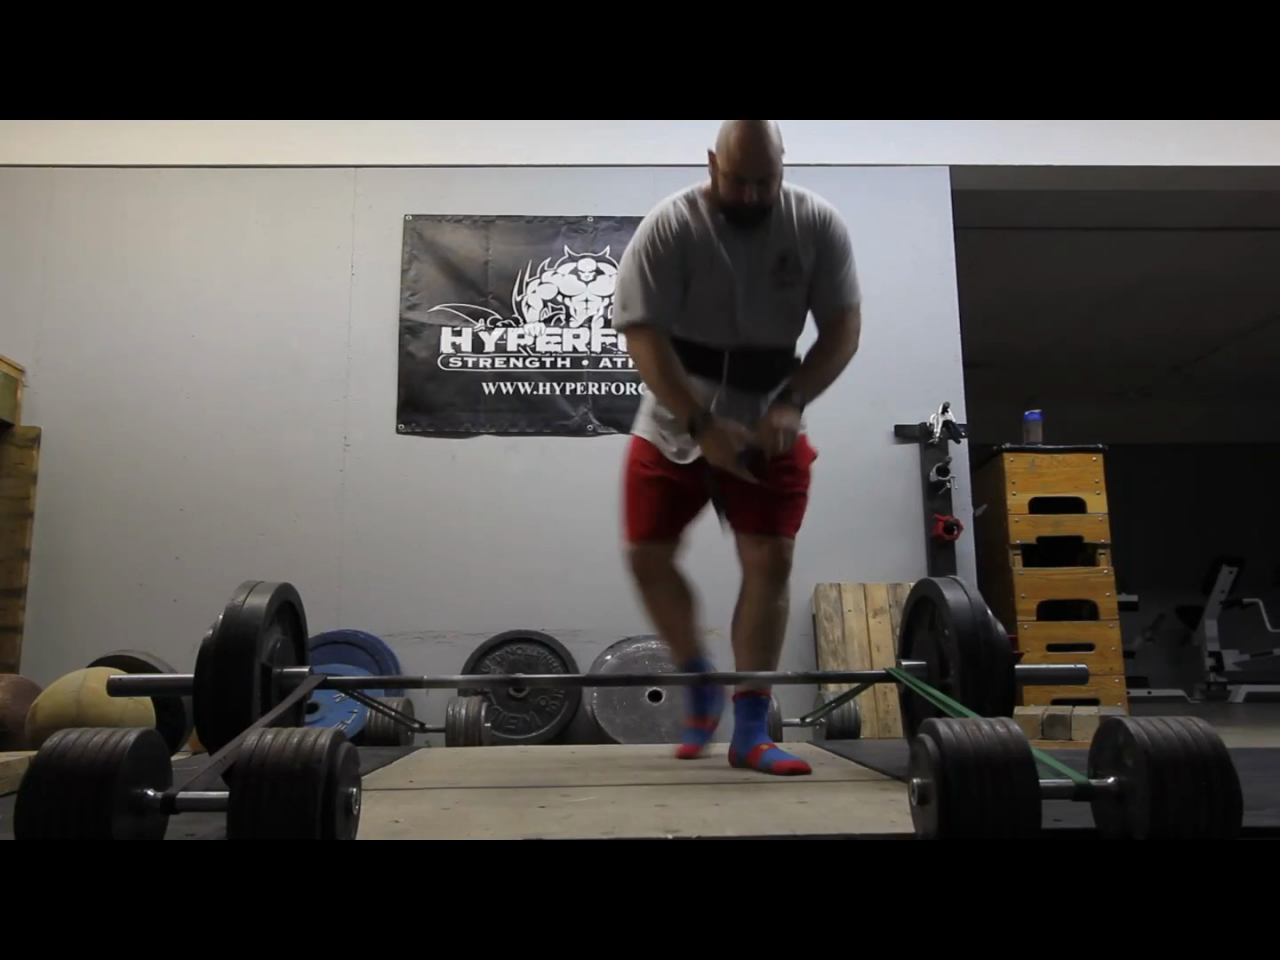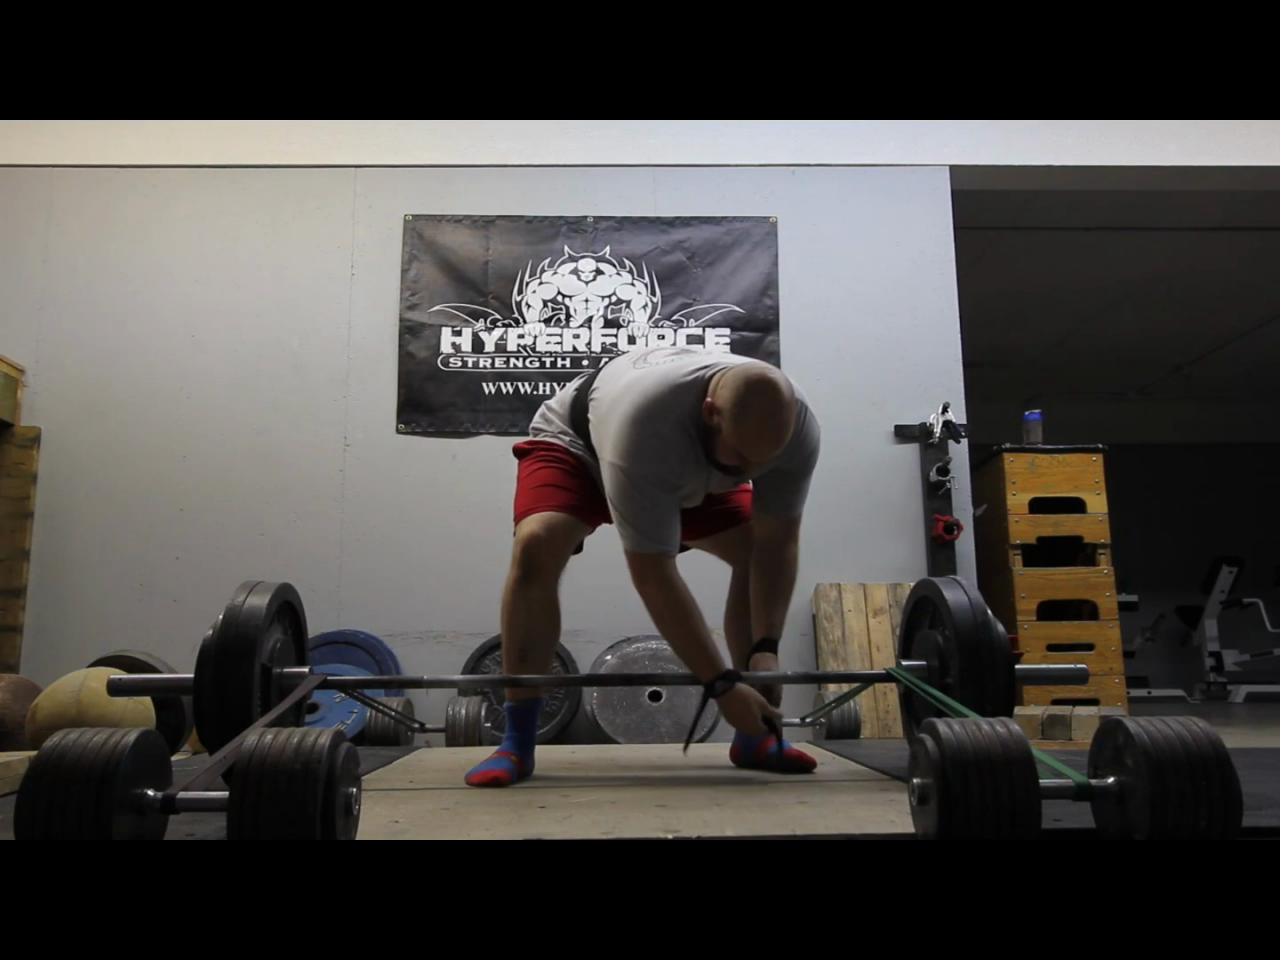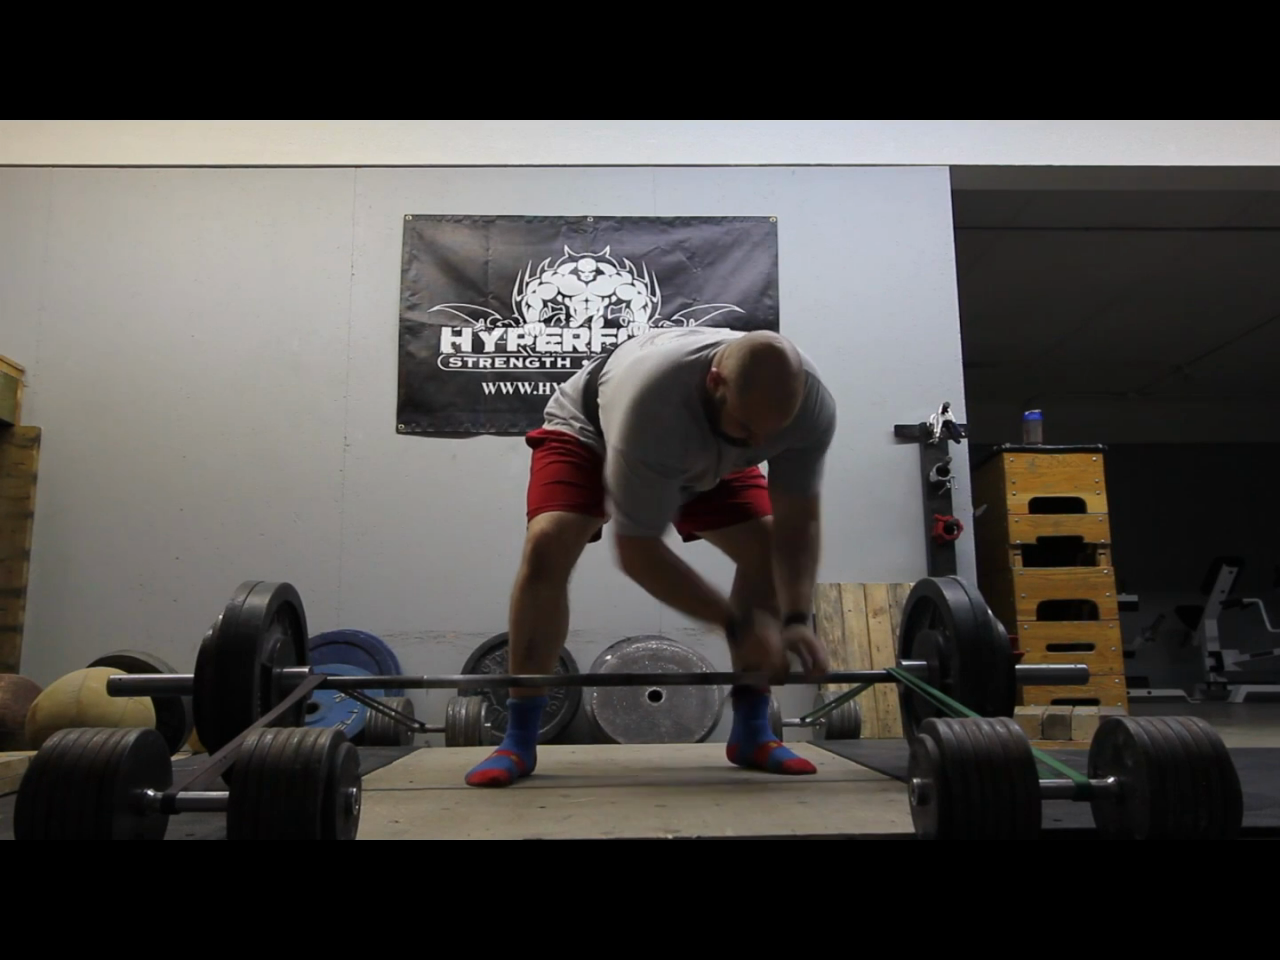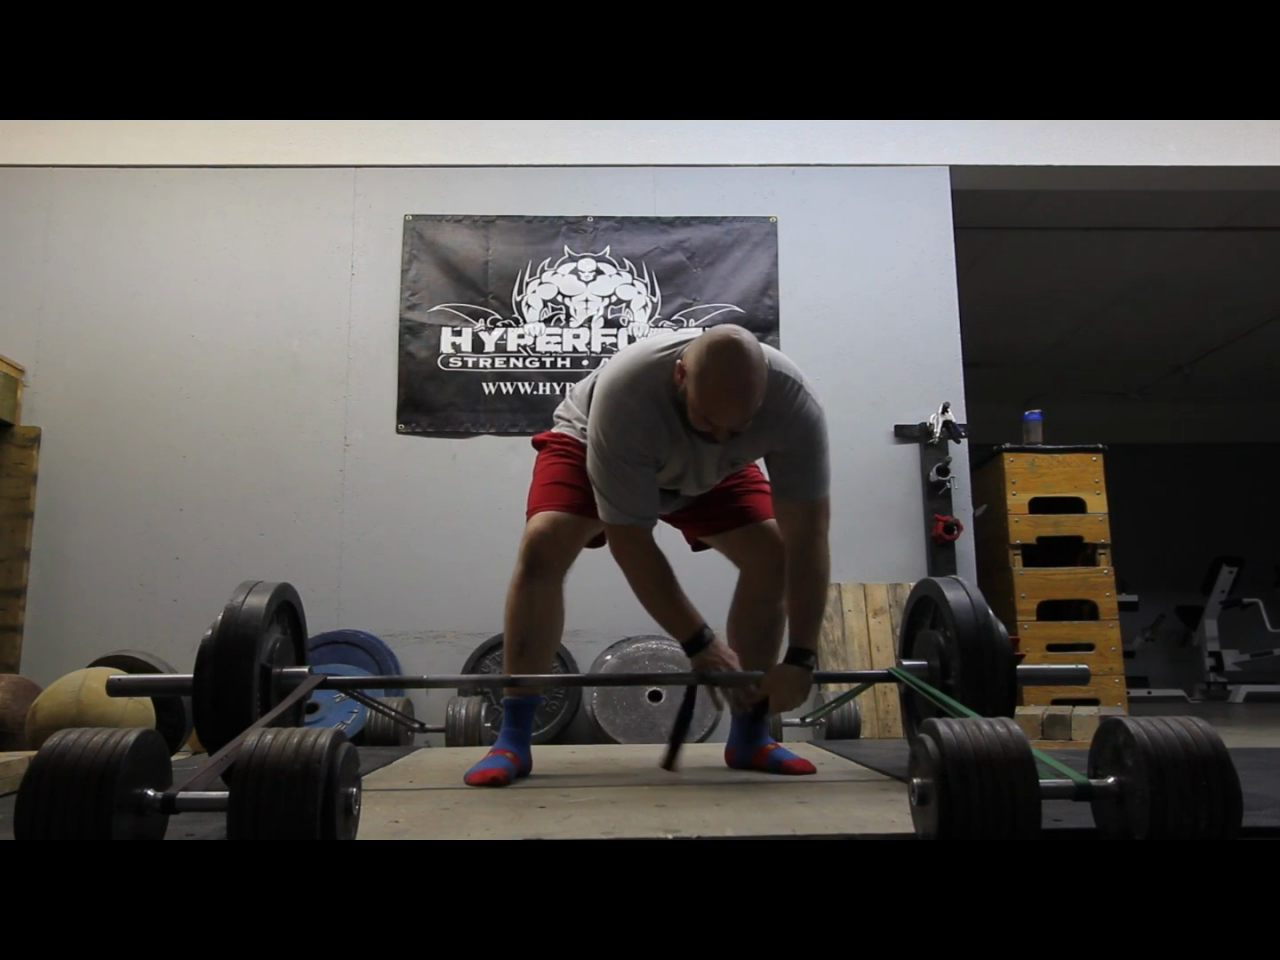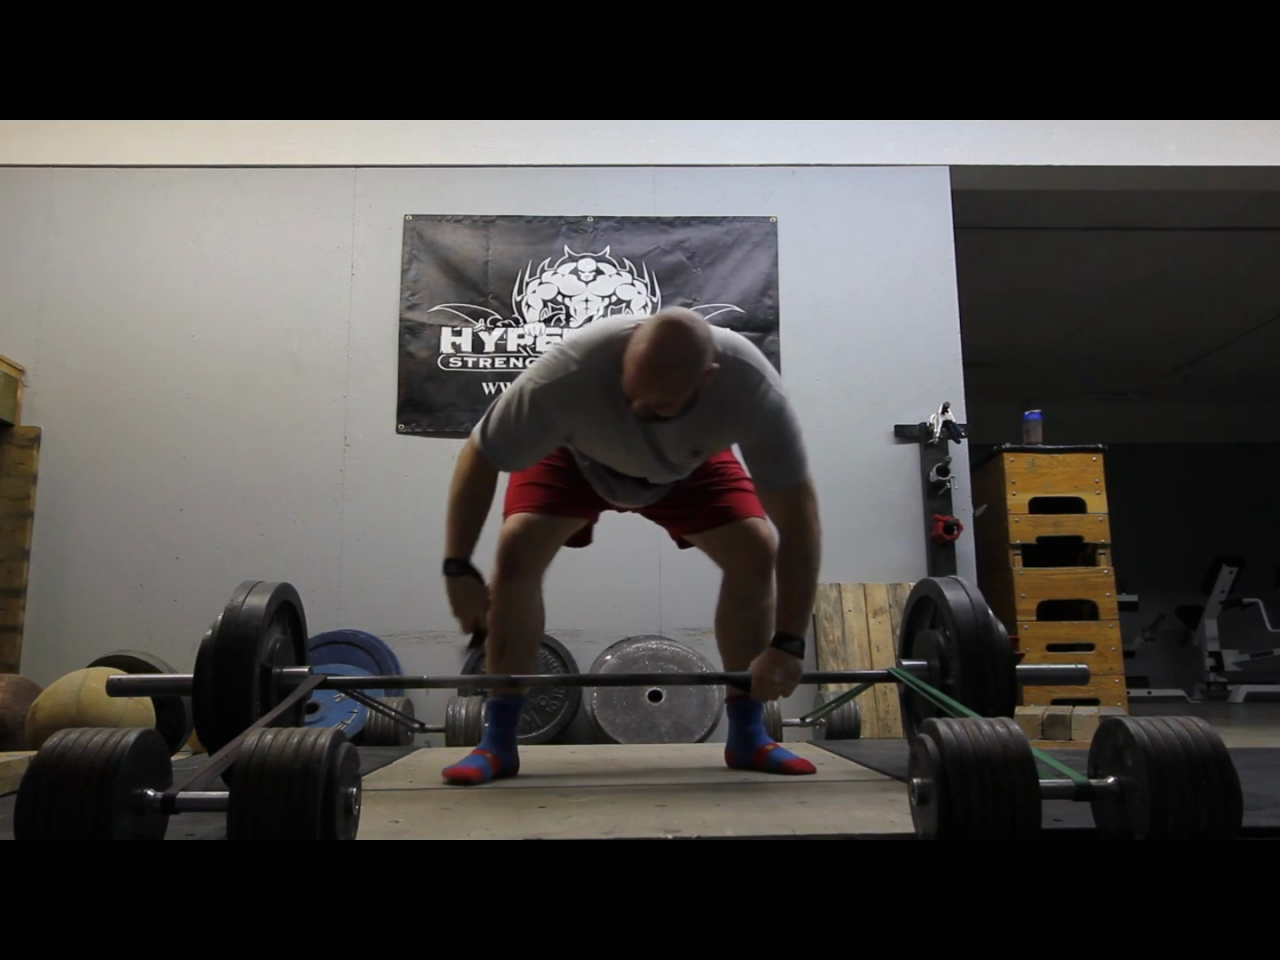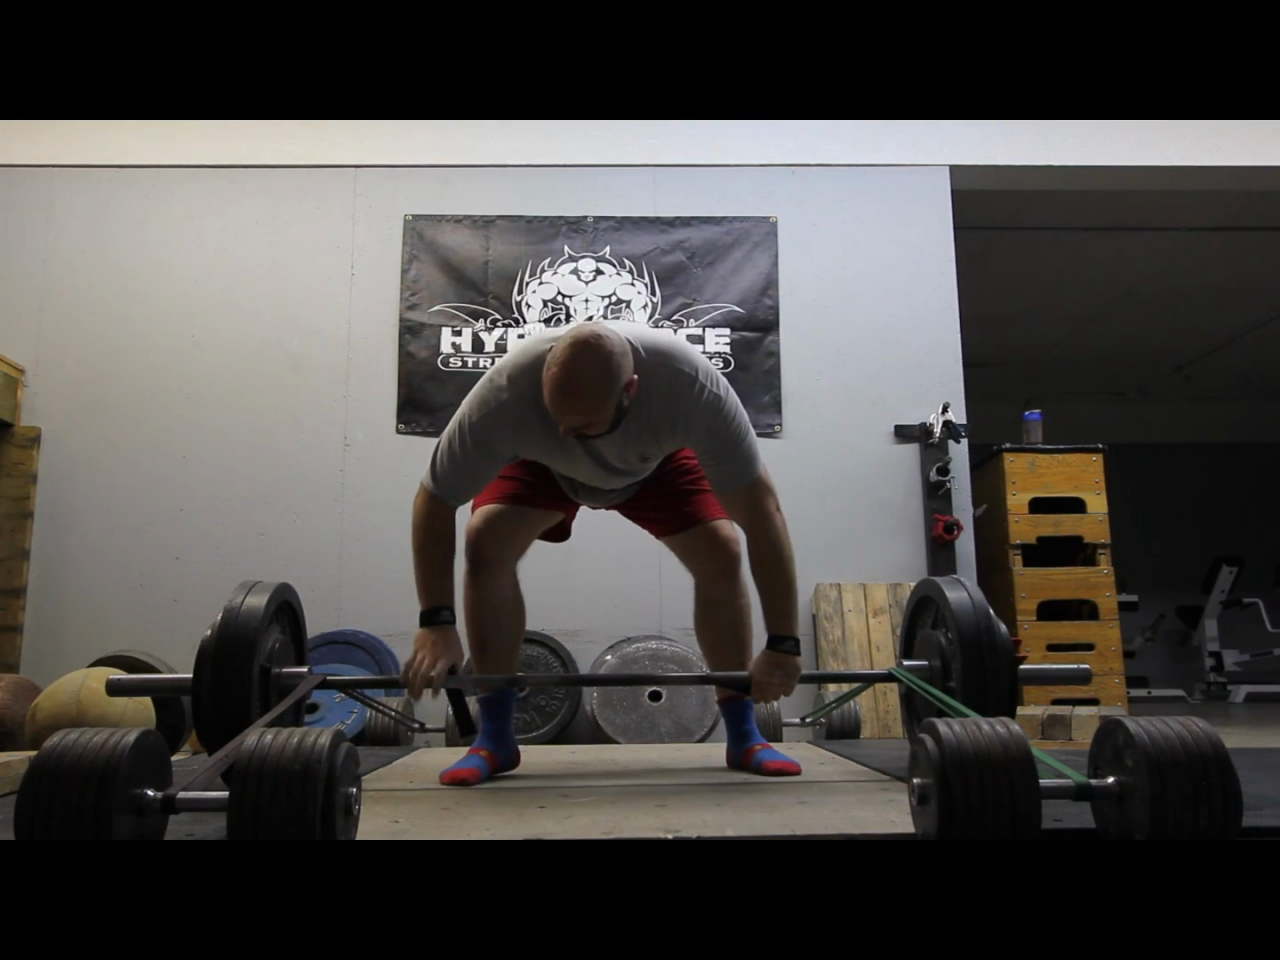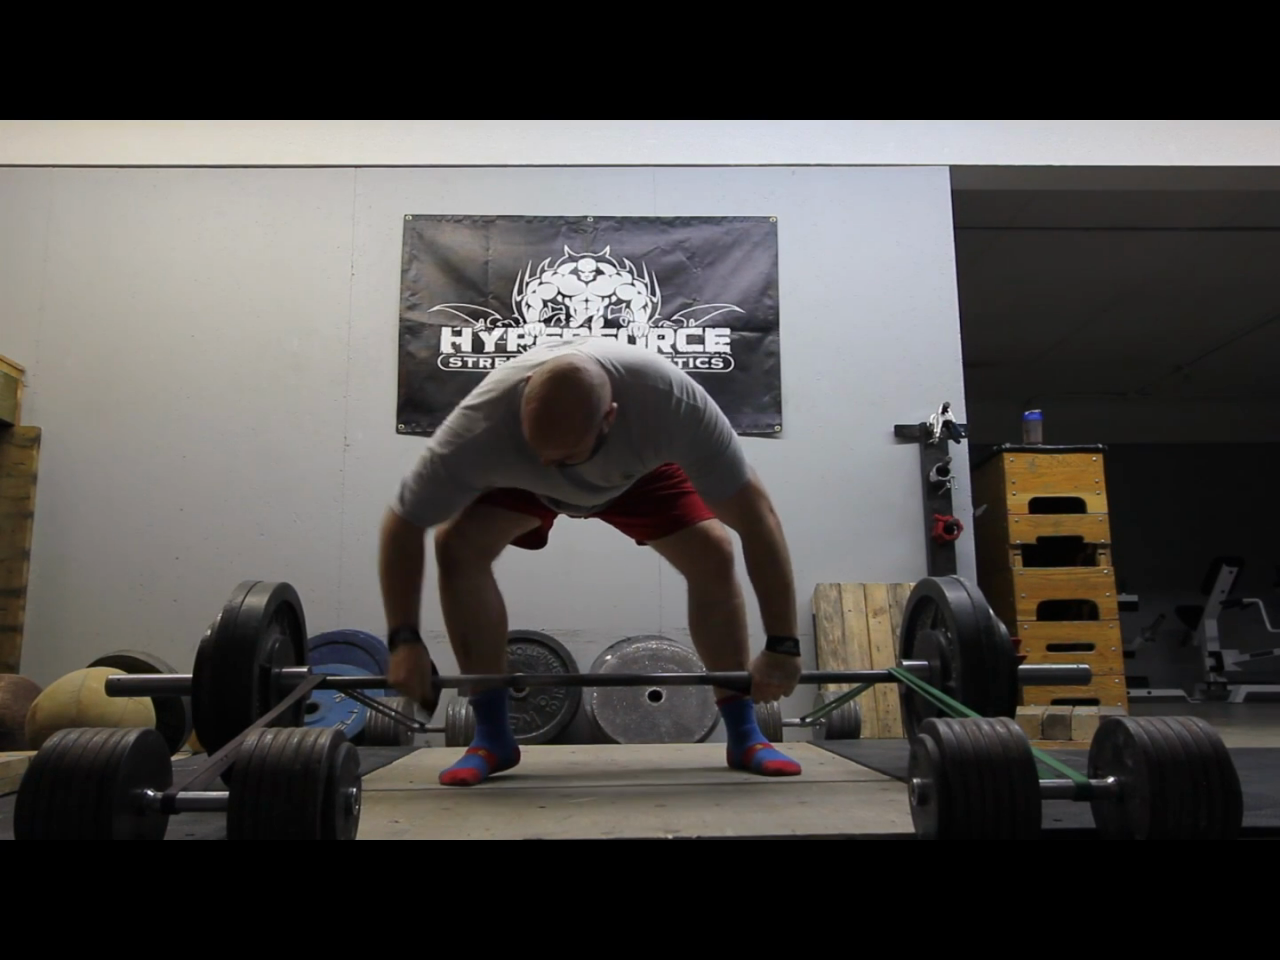
dt=0.7s
person 1, frame 1
left shoulder: (819, 225)
right shoulder: (668, 226)
left elbow: (844, 328)
right elbow: (642, 336)
left wrist: (789, 408)
right wrist: (704, 425)
left hip: (770, 418)
right hip: (674, 422)
left knee: (769, 558)
right knee: (647, 556)
left ankle: (750, 730)
right ankle: (702, 687)
person 1, frame 2
left shoulder: (796, 428)
right shoulder: (646, 425)
left elbow: (777, 542)
right elbow: (653, 572)
left wrist: (765, 649)
right wrist: (722, 686)
right hip: (576, 443)
left knee: (755, 549)
right knee: (537, 546)
left ankle: (753, 736)
right ankle: (517, 741)
person 1, frame 3
left shoulder: (810, 403)
right shoulder: (652, 403)
left elbow: (797, 517)
right elbow: (638, 553)
left wrist: (797, 620)
right wrist: (741, 625)
right hip: (588, 427)
left knee: (768, 545)
right knee: (547, 545)
left ankle: (751, 731)
right ankle: (518, 739)
person 1, frame 4
left shoulder: (793, 402)
right shoulder: (626, 393)
left elbow: (807, 537)
right elbow: (629, 541)
left wrist: (801, 657)
right wrist: (700, 643)
right hip: (588, 439)
left knee: (773, 552)
right knee: (542, 546)
left ankle: (749, 735)
right ankle: (513, 738)
person 1, frame 5
left shoulder: (753, 386)
right shoulder: (572, 371)
left elbow: (798, 515)
right elbow: (480, 457)
left wrist: (788, 645)
right wrist: (459, 568)
left hip: (690, 465)
right hip: (575, 455)
left knee: (755, 550)
right knee: (519, 548)
left ankle: (746, 735)
right ankle: (499, 740)
person 1, frame 6
left shoulder: (693, 387)
right shoulder: (506, 394)
left elbow: (761, 510)
right elbow: (434, 501)
left wrist: (783, 644)
right wrist: (436, 621)
left hip: (657, 458)
right hip: (541, 462)
left knee: (721, 554)
right knee: (486, 544)
left ankle: (743, 735)
right ankle: (494, 737)
person 1, frame 7
left shoulder: (672, 403)
right shoulder: (481, 425)
left elbow: (755, 514)
right elbow: (403, 523)
left wrist: (782, 646)
right wrist: (403, 639)
left hip: (640, 469)
left knee: (713, 555)
right knee: (457, 546)
left ankle: (743, 734)
right ankle: (492, 736)
